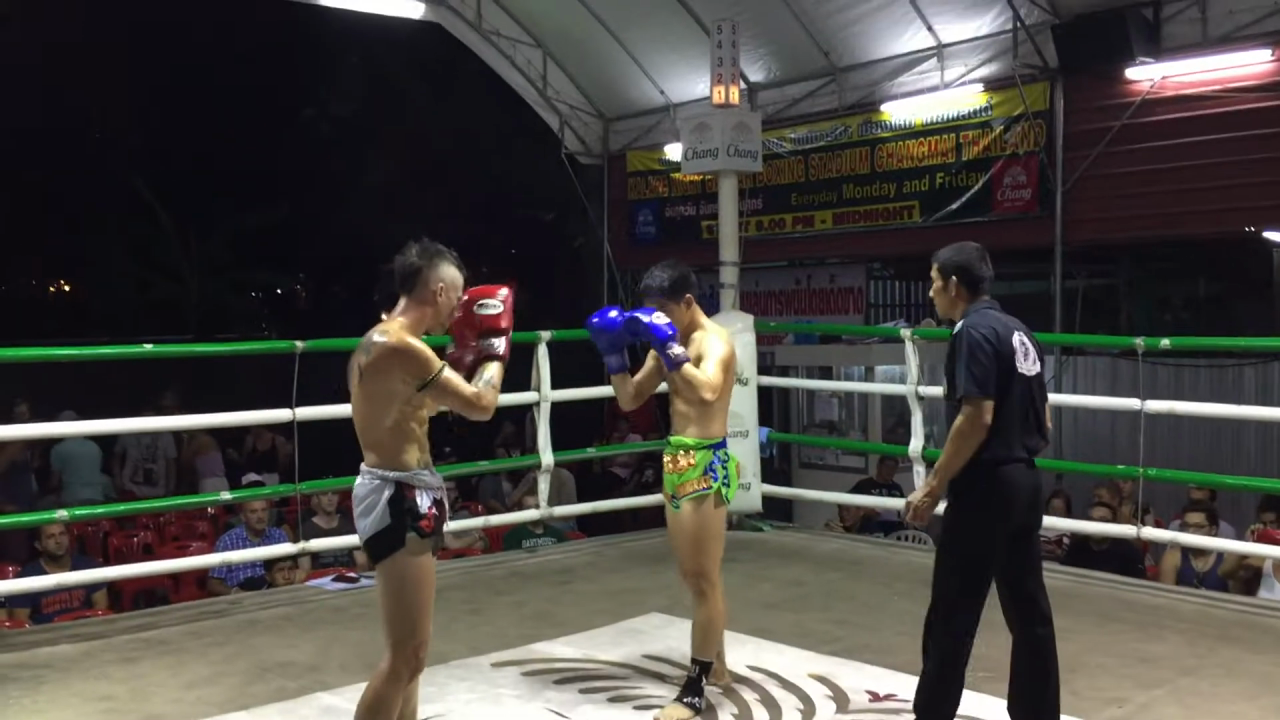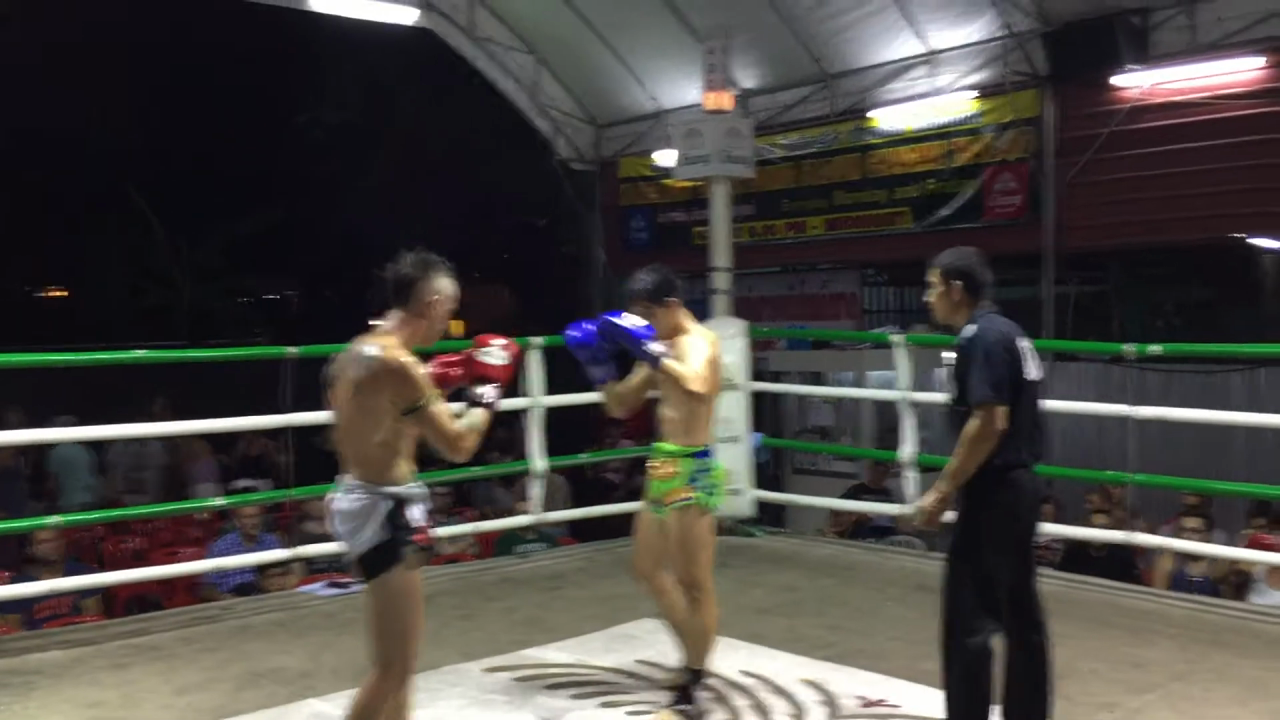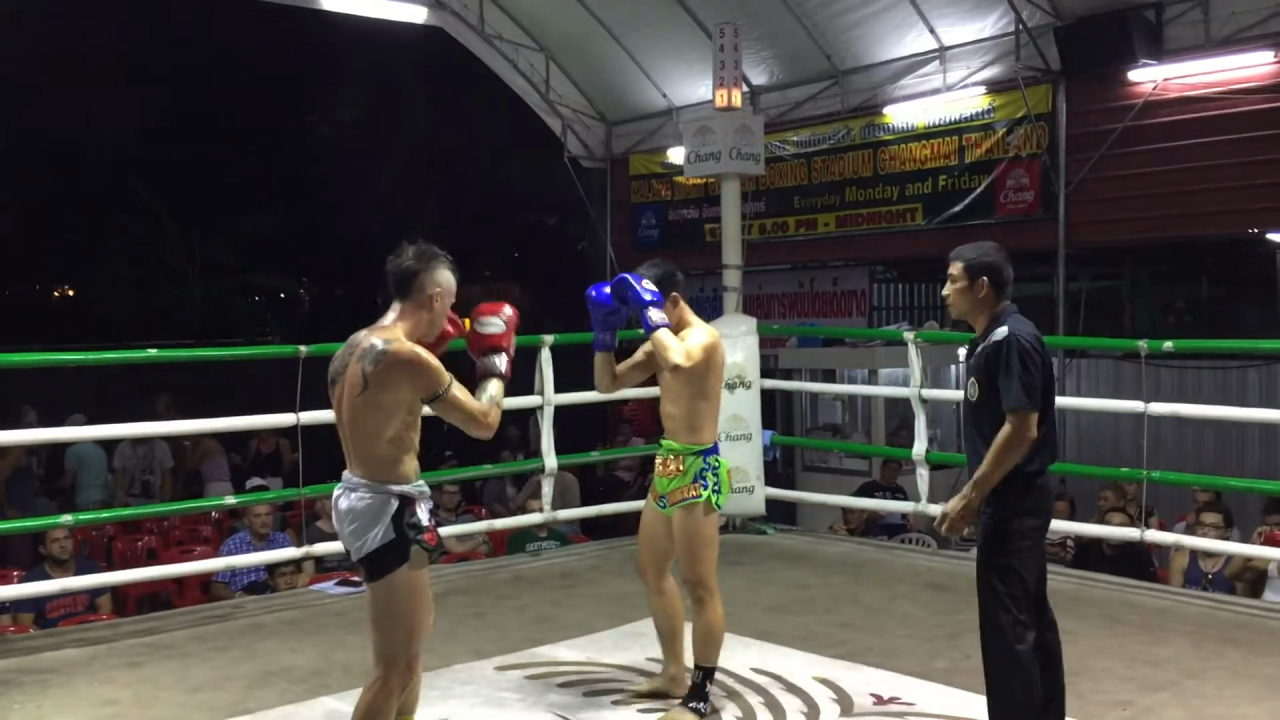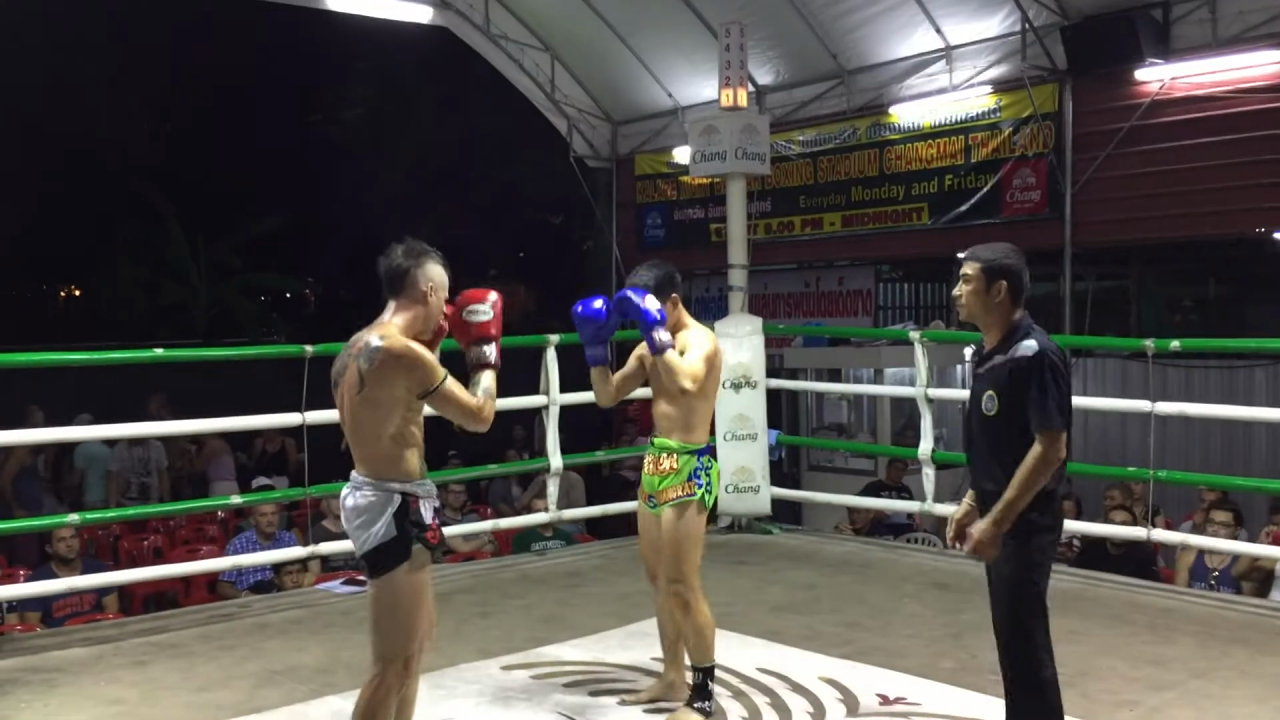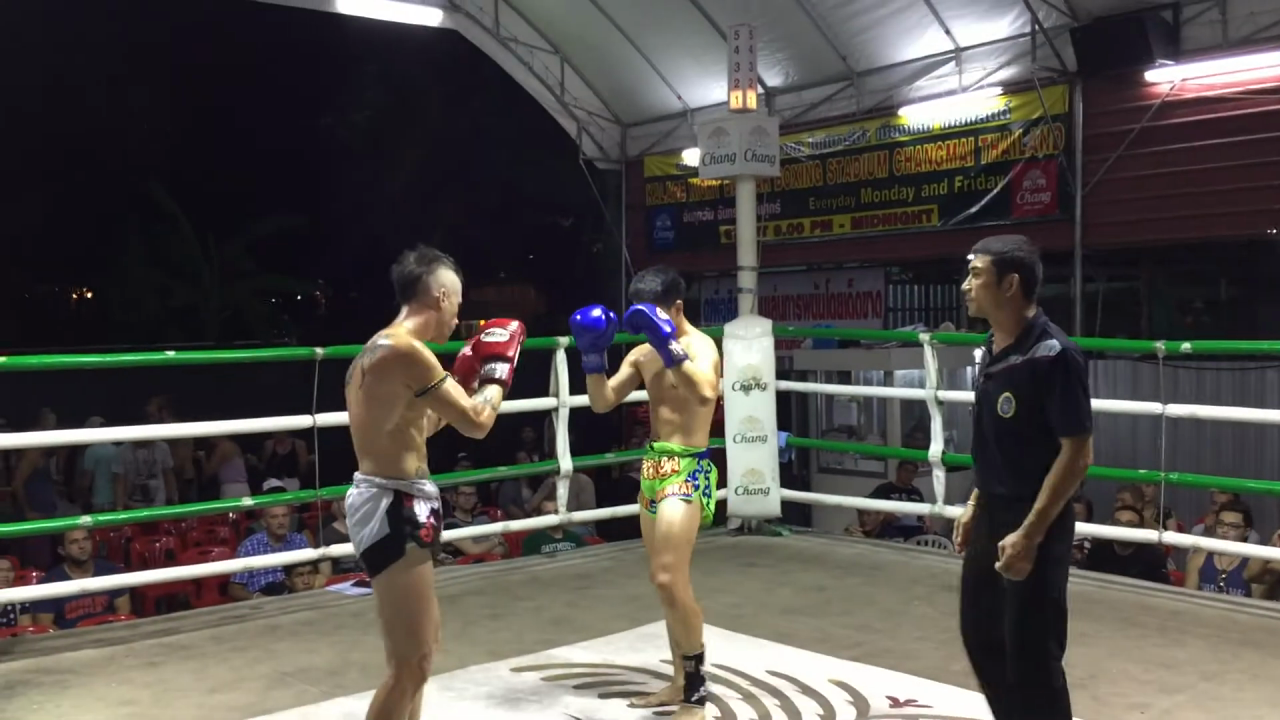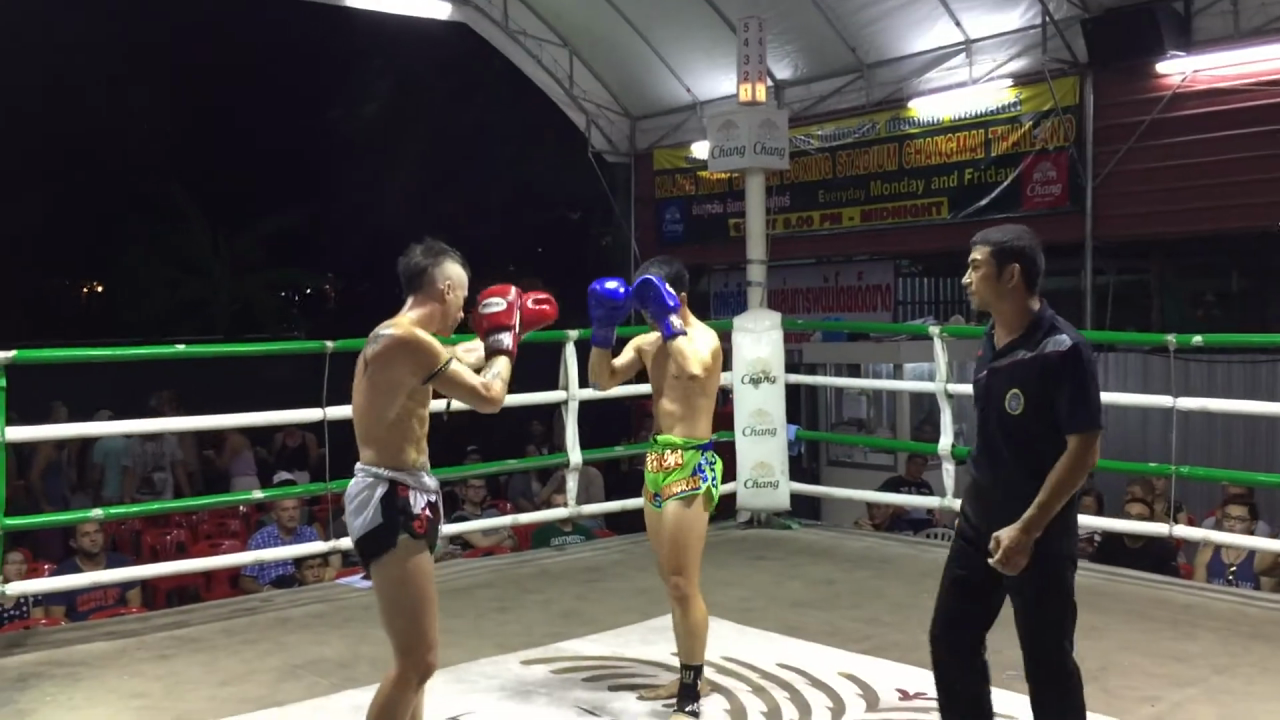
dt=0.2s
person 1, frame 1
left shoulder: (971, 331)
right shoulder: (1017, 331)
left elbow: (977, 418)
right elbow: (1041, 420)
left wrist: (932, 487)
left hip: (987, 486)
right hip: (1024, 482)
left knee: (951, 614)
right knee: (1029, 611)
person 1, frame 2
left shoulder: (980, 337)
right shoulder: (1008, 334)
left elbow: (990, 423)
left wrist: (941, 490)
left hip: (993, 493)
right hip: (1019, 488)
left knee: (969, 621)
right knee: (1020, 616)
person 1, frame 3
left shoulder: (1011, 340)
right shoulder: (995, 339)
left elbow: (1022, 429)
left wrist: (969, 495)
right wrist: (974, 492)
left hip: (1011, 501)
right hip: (1011, 498)
left knee: (1004, 627)
right knee: (1032, 618)
person 1, frame 4
left shoulder: (1034, 353)
right shoulder: (988, 350)
left elbow: (1050, 448)
left wrist: (996, 519)
right wrist: (972, 503)
left hip: (1024, 521)
right hip: (998, 514)
left knee: (1021, 643)
right knee: (1025, 632)
person 1, frame 5
left shoulder: (1054, 355)
right shoulder: (992, 348)
left elbow: (1076, 454)
left wrist: (1029, 534)
right wrist: (976, 506)
left hip: (1036, 529)
right hip: (991, 520)
left knee: (1032, 656)
right knee: (981, 634)
person 1, frame 6
left shoulder: (1062, 349)
right shoulder: (989, 341)
left elbow: (1083, 451)
left wrist: (1027, 529)
left hip: (1040, 525)
right hip: (981, 516)
left knee: (1047, 655)
right knee: (950, 637)
person 2, frame 1
left shoulder: (378, 341)
right shoulder: (402, 348)
left elbow: (420, 399)
right elbow: (480, 405)
left wrist: (466, 339)
right wrist: (496, 337)
left hip: (397, 494)
right hip: (399, 500)
left knee: (411, 646)
right knee: (406, 654)
person 2, frame 2
left shoulder: (355, 352)
right shoulder: (396, 365)
right elbow: (458, 445)
left wrist: (430, 383)
right wrist: (486, 388)
left hip: (358, 500)
right hip: (383, 512)
left knee: (401, 649)
right knee: (393, 666)
person 2, frame 3
left shoulder: (355, 346)
right shoulder: (408, 358)
right elbow: (484, 423)
right wrist: (496, 359)
left hip: (360, 497)
right hip: (389, 510)
left knee: (417, 626)
right knee: (397, 664)
person 2, frame 4
left shoulder: (359, 346)
right shoulder: (402, 353)
right elbow: (479, 416)
right wrist: (484, 342)
left hip: (376, 499)
right hip: (394, 509)
left knee: (418, 632)
right knee: (394, 662)
person 2, frame 5
left shoulder: (384, 349)
right shoulder: (404, 351)
right elbow: (476, 421)
left wrist: (468, 369)
right wrist: (499, 367)
left hip: (394, 505)
right hip: (395, 510)
left knee: (423, 640)
right knee: (411, 664)
person 2, frame 6
left shoulder: (393, 338)
right shoulder: (408, 340)
left elbow: (464, 359)
right elbow: (488, 397)
left wrist: (516, 324)
right wrist: (503, 335)
left hip: (395, 497)
right hip: (393, 502)
left knee: (417, 648)
right knee: (417, 659)
person 3, frame 1
left shoulder: (715, 341)
right shoulder: (666, 343)
left elbow: (708, 395)
right elbow: (629, 400)
left wrist: (670, 348)
right wrist: (614, 352)
left hip: (706, 465)
right hip: (677, 461)
left knee: (702, 579)
right knee: (694, 573)
right ankle: (714, 664)
person 3, frame 2
left shoulder: (700, 344)
right shoulder: (659, 350)
left elbow: (697, 388)
right elbow: (619, 405)
left wrist: (649, 345)
right wrist: (597, 361)
left hip: (691, 471)
right hip: (662, 468)
left knee: (694, 585)
right knee: (648, 570)
right ankle: (696, 660)
person 3, frame 3
left shoulder: (702, 337)
right shoulder: (658, 344)
left elbow: (678, 363)
right elbow: (607, 384)
left wrist: (652, 314)
right wrist: (604, 333)
left hip: (696, 470)
right hip: (667, 466)
left knee: (698, 586)
right knee: (651, 571)
right ankle: (673, 672)
person 3, frame 4
left shoulder: (699, 340)
right shoulder: (647, 348)
left elbow: (689, 386)
right elbow: (607, 397)
left wrist: (659, 334)
right wrist: (595, 344)
left hip: (687, 469)
right hip: (655, 465)
left knee: (683, 588)
right knee: (659, 580)
right ankle: (673, 679)
person 3, frame 5
left shoulder: (700, 346)
right shoulder: (643, 354)
left elbow: (706, 394)
right elbow: (600, 402)
left wrist: (668, 343)
right wrist: (593, 354)
left hip: (687, 470)
right hip: (653, 469)
left knee: (669, 579)
right knee: (665, 581)
right ankle: (681, 680)
person 3, frame 6
left shoulder: (702, 337)
right shoulder: (646, 342)
left elbow: (693, 373)
right elbow: (600, 380)
left wrist: (668, 320)
right wrist: (603, 328)
left hip: (691, 465)
right hip: (657, 462)
left knee: (683, 583)
right knee: (672, 579)
right ankle: (689, 677)
